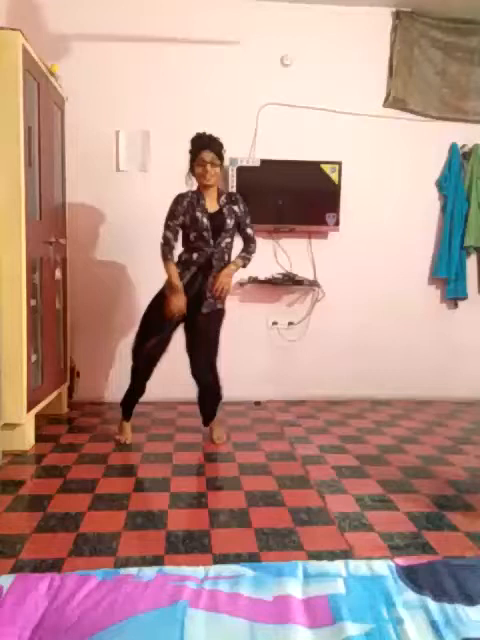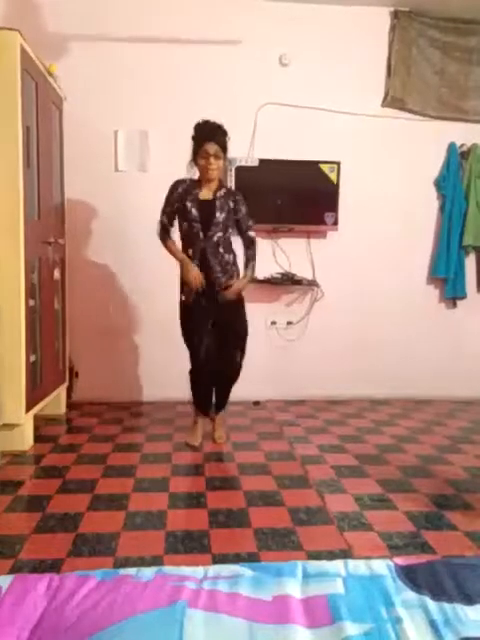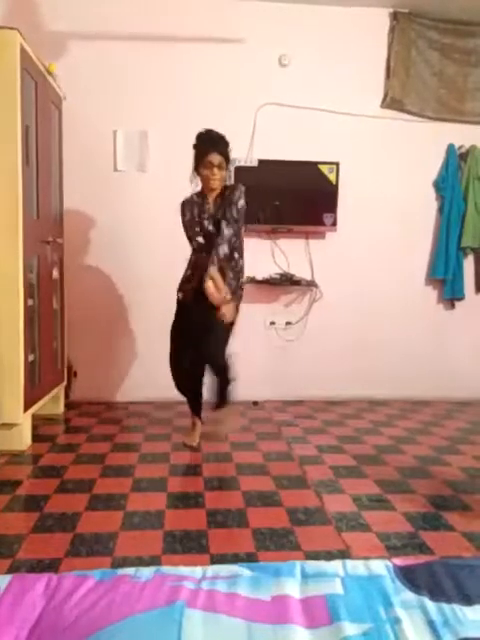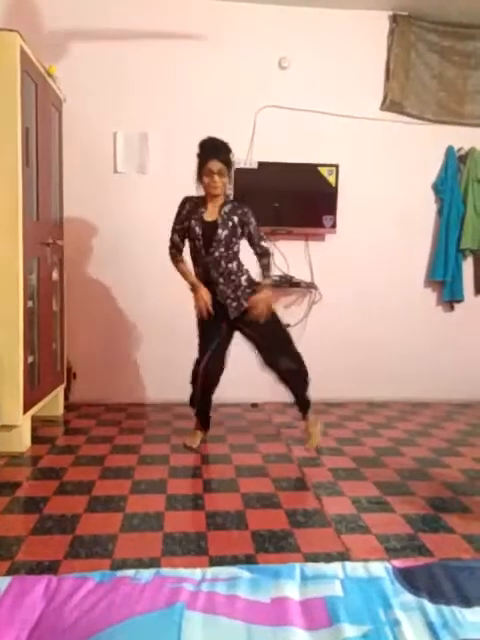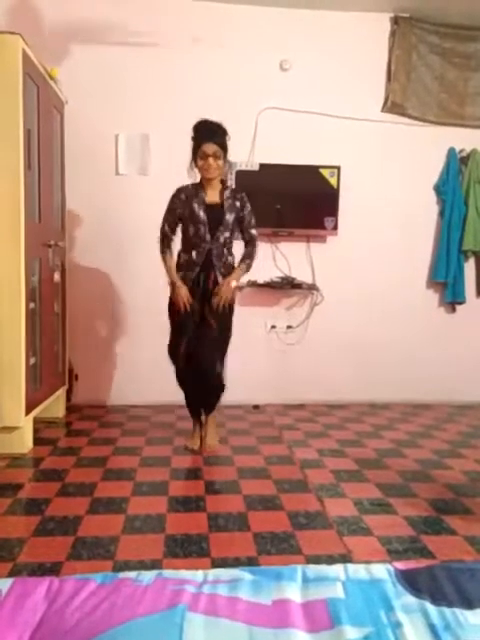
dt=0.4s
person 1, frame 1
left shoulder: (235, 203)
right shoulder: (184, 202)
left elbow: (251, 243)
right elbow: (167, 245)
left wrist: (231, 269)
right wrist: (175, 289)
left hip: (213, 289)
right hip: (183, 282)
left knee: (204, 362)
right knee: (147, 350)
left ankle: (211, 419)
right ankle: (126, 417)
person 1, frame 2
left shoulder: (233, 198)
right shoulder: (181, 190)
left elbow: (249, 238)
right elbow: (164, 231)
left wrist: (245, 275)
right wrist: (183, 260)
left hip: (226, 281)
right hip: (195, 283)
left knee: (230, 352)
right knee: (201, 354)
left ankle: (218, 413)
right ankle: (200, 416)
person 1, frame 3
left shoulder: (236, 194)
right shoulder: (189, 205)
left elbow: (226, 234)
right elbow: (201, 250)
left wrist: (221, 283)
right wrist: (217, 291)
left hip: (227, 282)
right hip: (195, 286)
left knee: (212, 352)
right knee: (185, 355)
left ankle: (223, 404)
right ankle: (195, 418)
person 1, frame 4
left shoulder: (239, 211)
right shoulder: (188, 206)
left elbow: (263, 251)
right elbow: (174, 250)
left wrist: (265, 288)
right wrist: (195, 285)
left hip: (243, 293)
right hip: (212, 295)
left knee: (280, 354)
right knee: (207, 365)
left ankle: (307, 415)
right ankle: (201, 427)
person 1, frame 5
left shoulder: (238, 199)
right shoulder: (183, 196)
left elbow: (252, 244)
right elbow: (165, 241)
left wrist: (234, 277)
right wrist: (175, 281)
left hip: (219, 284)
right hip: (188, 283)
left knee: (211, 356)
right knee: (184, 356)
left ankle: (210, 420)
right ankle: (196, 423)
